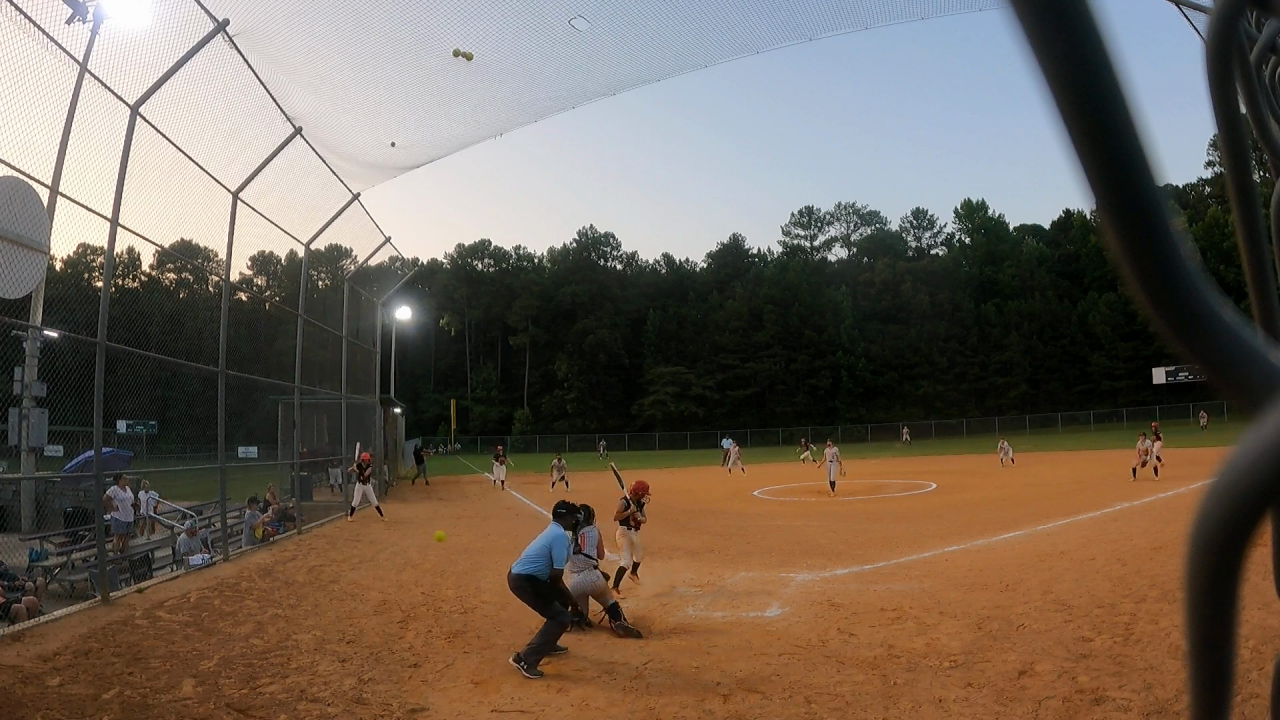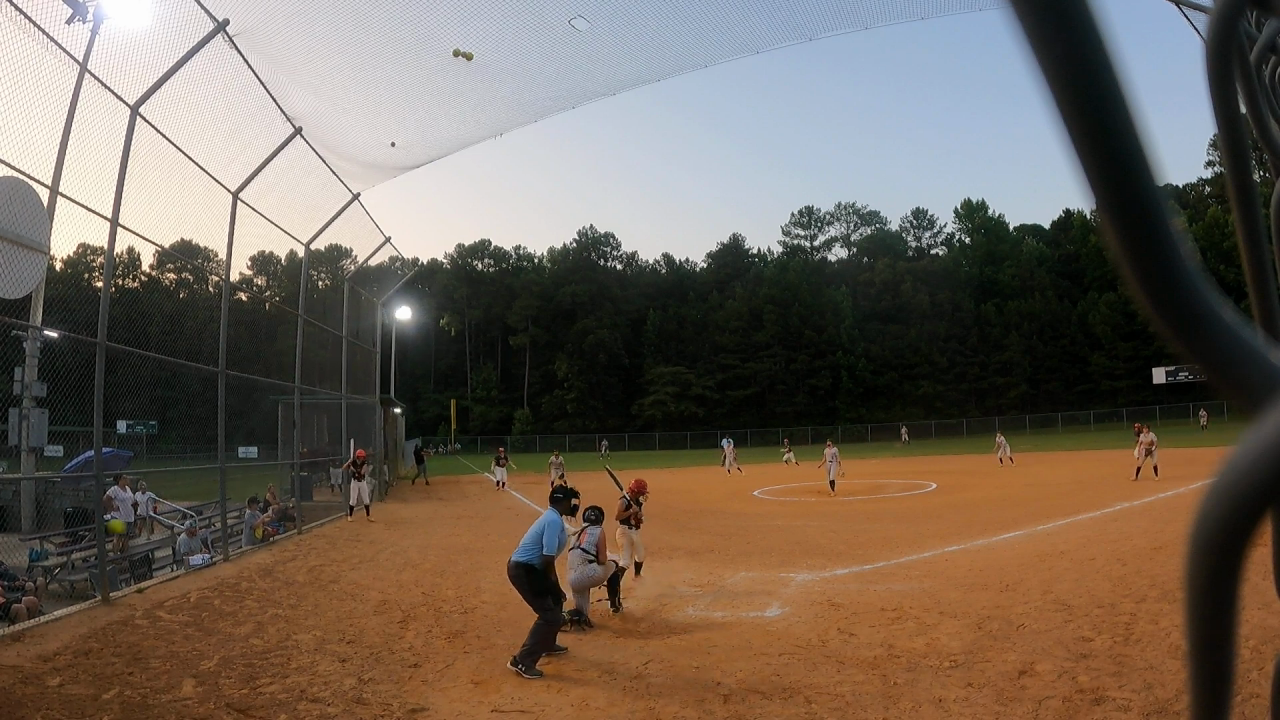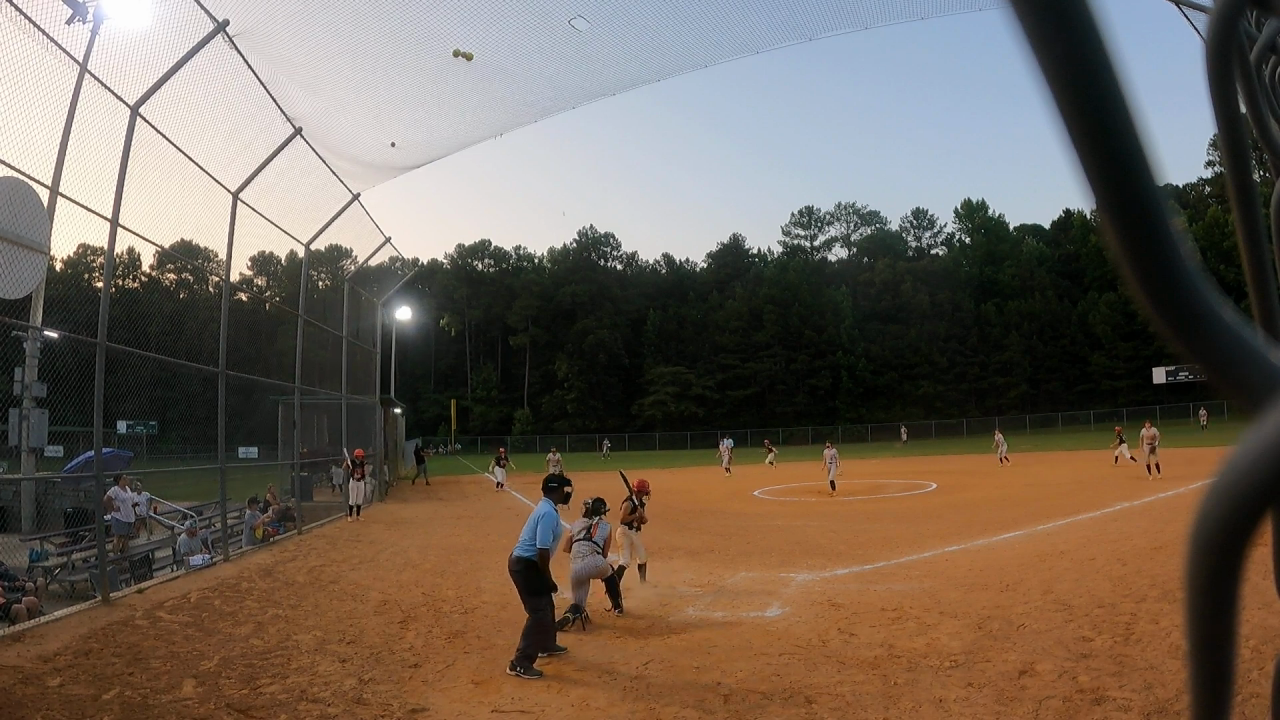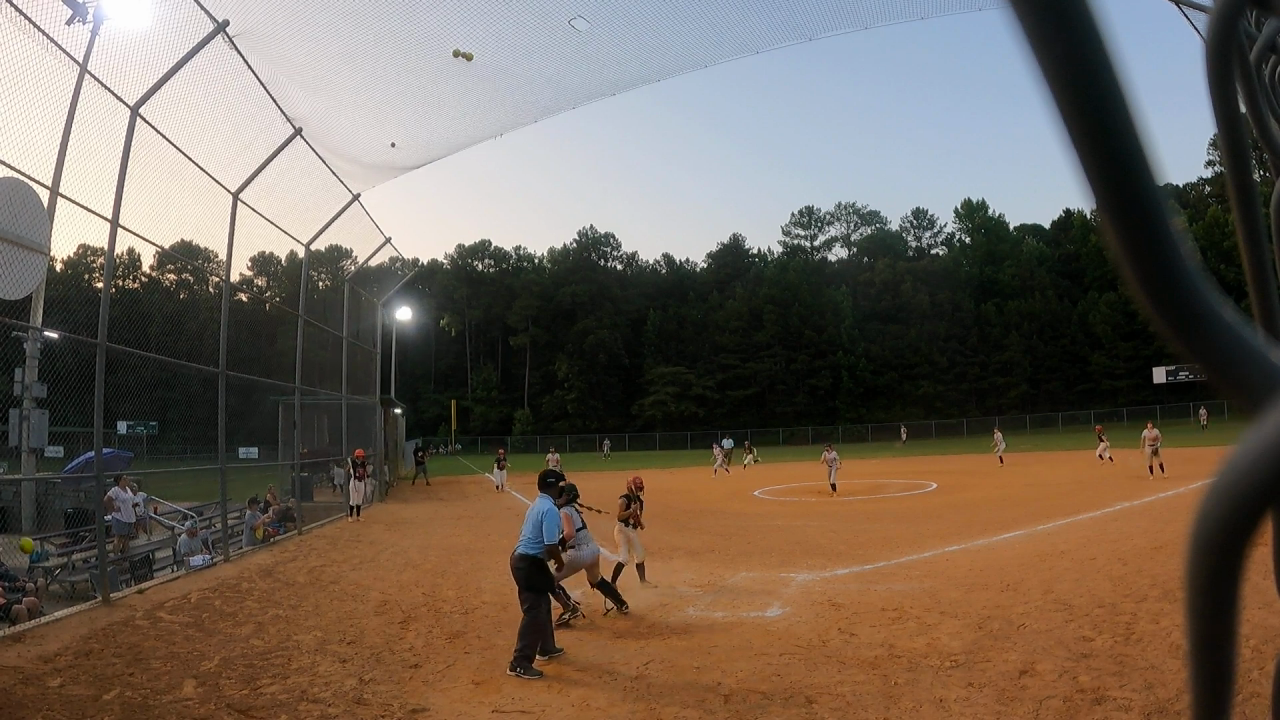
dt=0.2s
person 1, frame 1
left shoulder: (552, 531)
right shoulder: (561, 536)
left elbow: (552, 573)
right elbow: (556, 574)
left wrist: (568, 596)
right wrist: (570, 596)
left hip: (521, 577)
right hip: (524, 581)
left knee: (562, 600)
right knee: (561, 618)
left ankle: (548, 643)
right ankle: (525, 658)
person 1, frame 2
left shoulder: (551, 518)
right shoulder: (554, 521)
left elbow: (547, 558)
right elbow: (548, 560)
left wrist: (555, 588)
right wrist: (556, 587)
left hip: (525, 567)
right hip: (524, 570)
left knee: (554, 601)
right knee: (550, 616)
left ankle: (547, 644)
right ankle: (522, 661)
person 1, frame 3
left shoulder: (544, 508)
right shoulder: (548, 513)
right elbow: (542, 552)
left wrist: (546, 579)
right wrist: (548, 579)
left hip: (525, 563)
right hip: (526, 566)
left knee: (546, 605)
right knee: (539, 613)
left ankle: (547, 645)
right ankle: (520, 663)
person 1, frame 4
left shoulder: (538, 504)
right shoulder: (550, 509)
right elbow: (551, 547)
left wrist: (554, 560)
right wrist: (560, 562)
left hip: (524, 559)
right hip: (531, 563)
left knee: (543, 605)
right knee: (534, 612)
left ankle: (546, 648)
right ankle: (519, 664)
